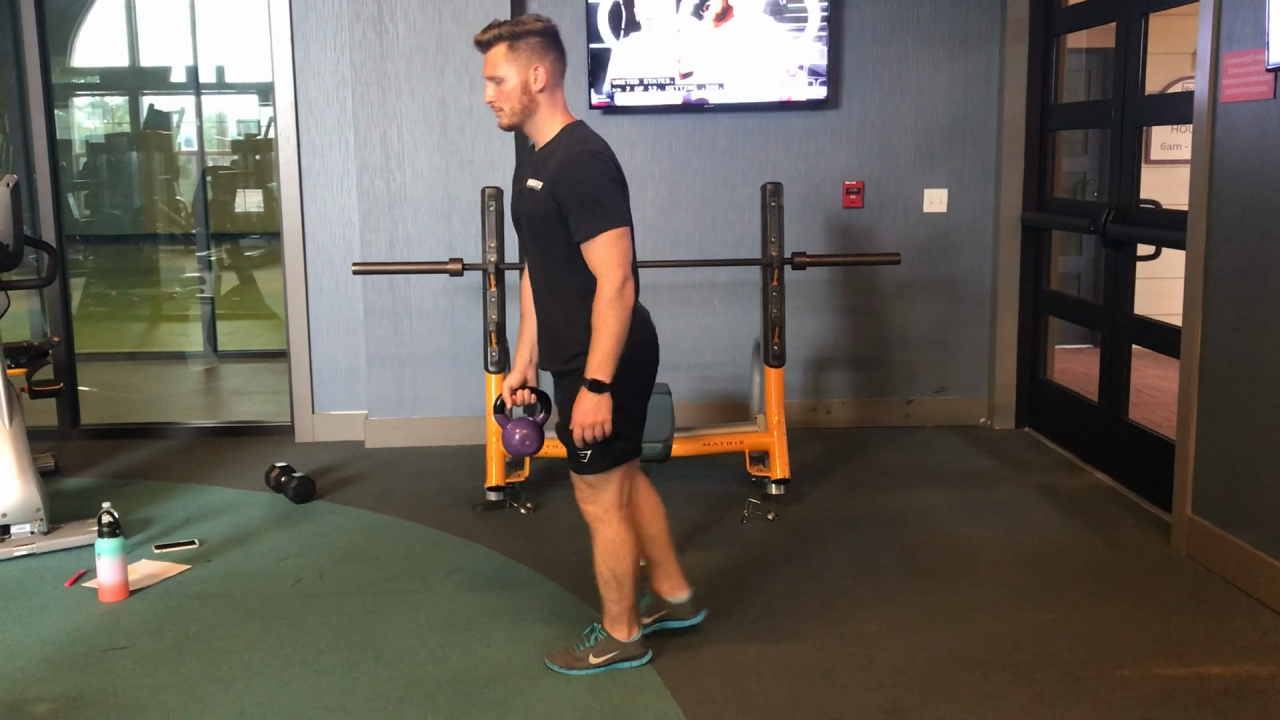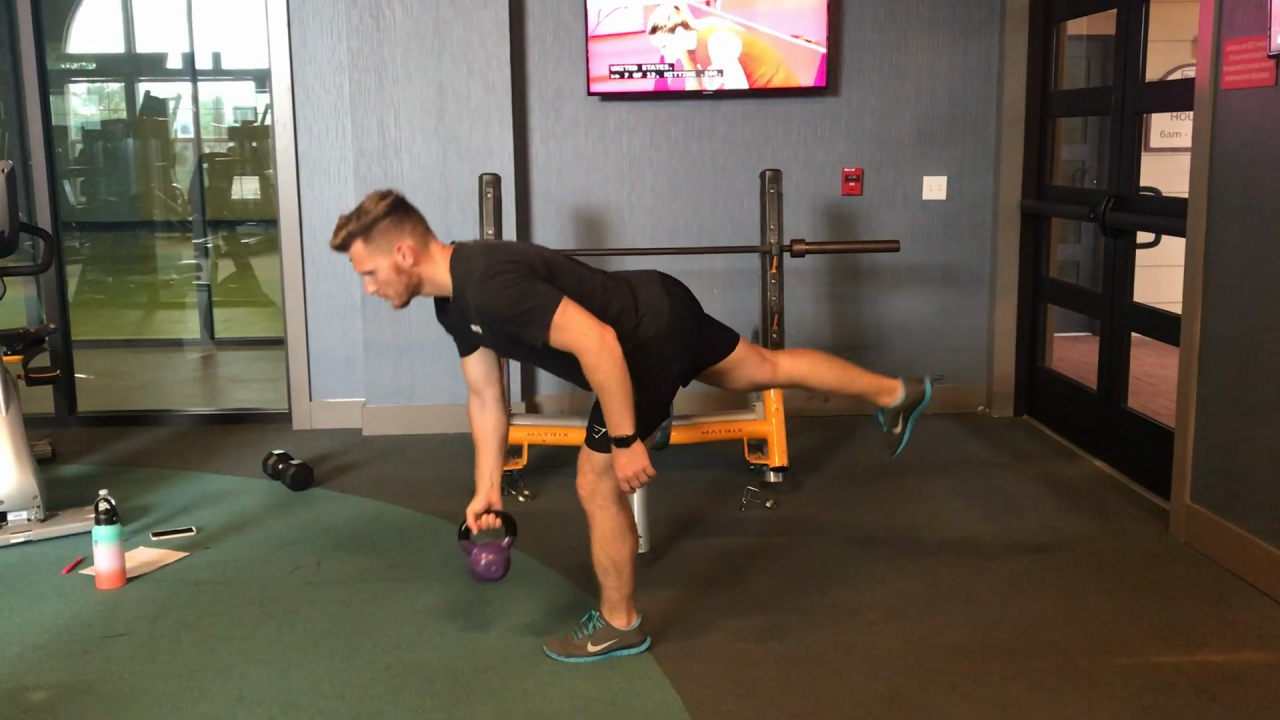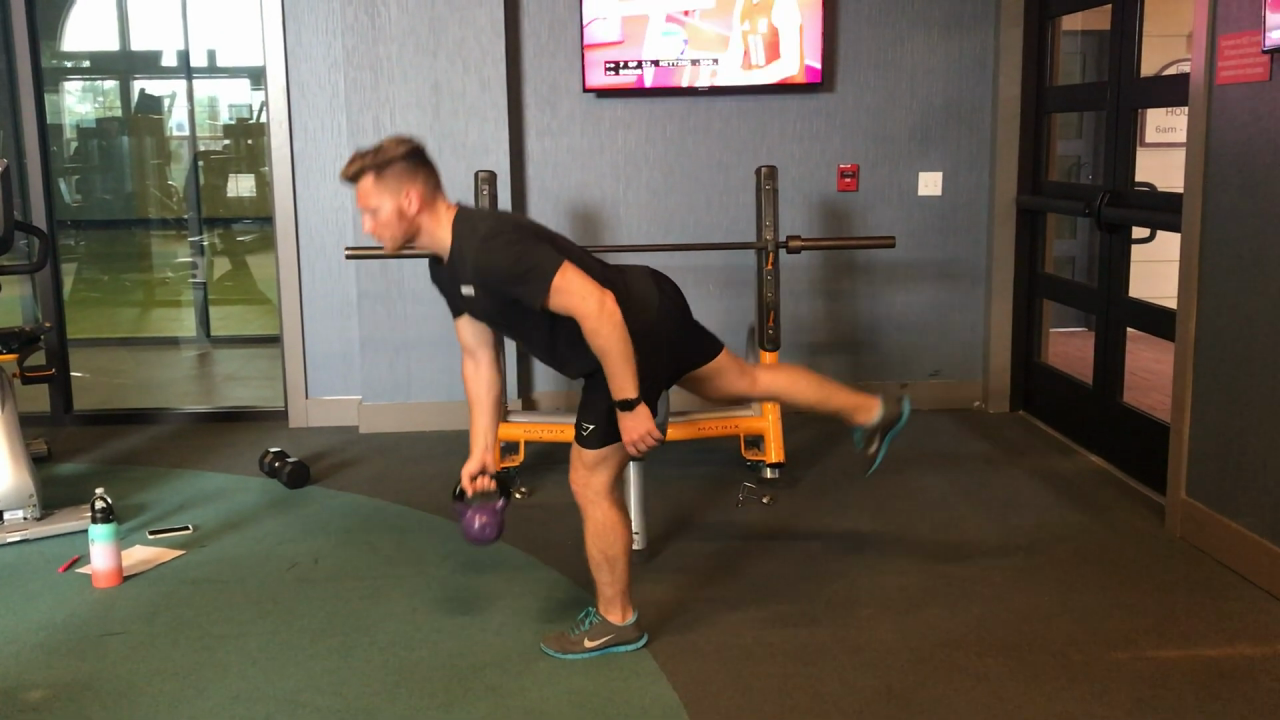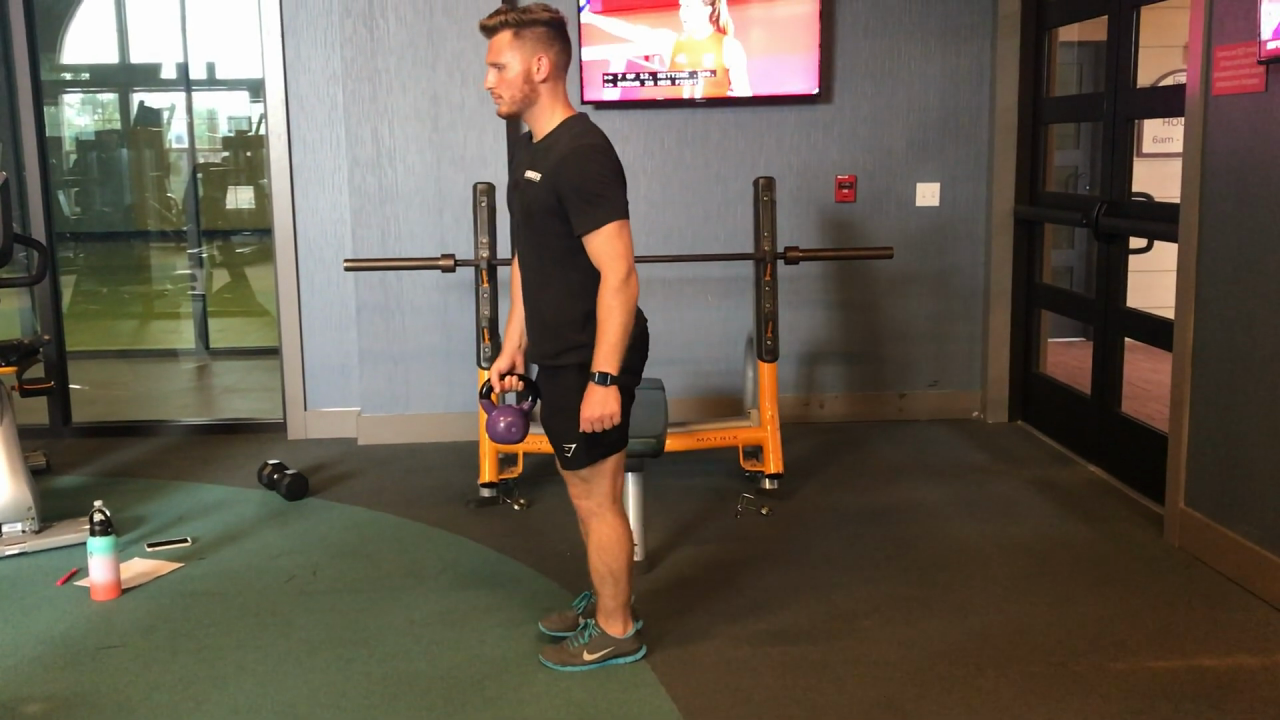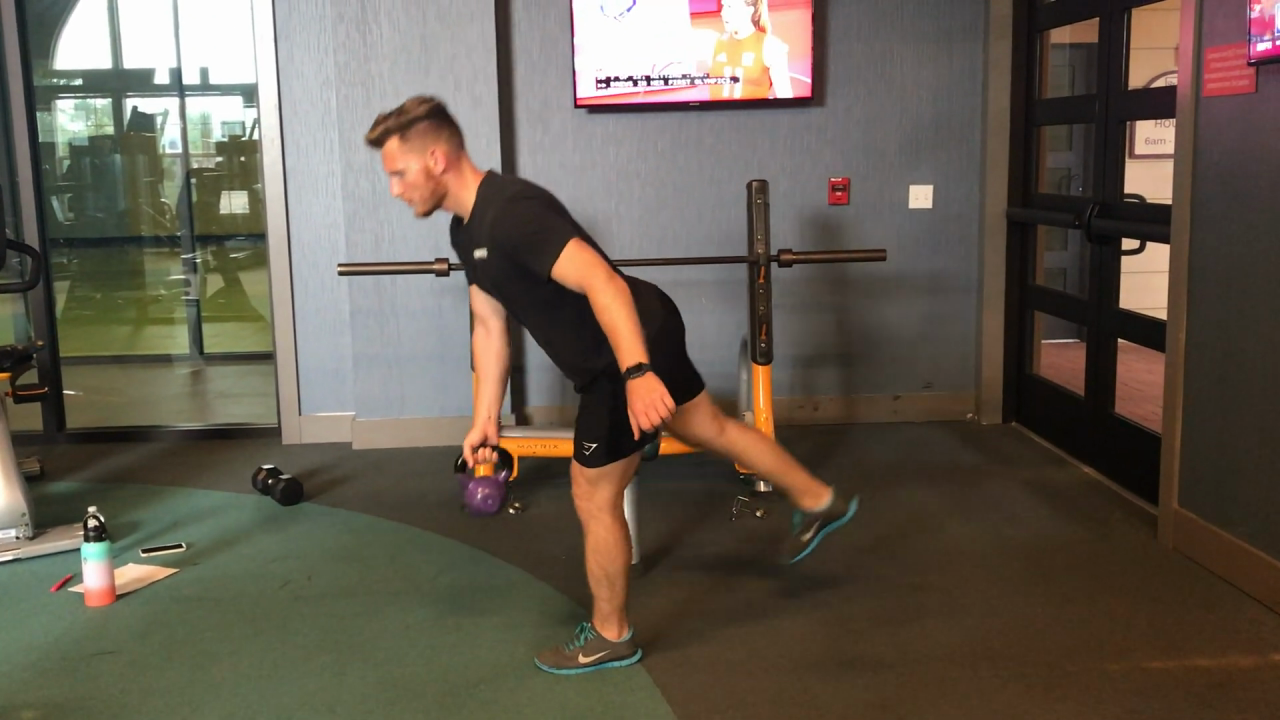
dt=1s
person 1, frame 1
left shoulder: (583, 161)
right shoulder: (535, 161)
left elbow: (616, 284)
left wrist: (596, 385)
right wrist: (525, 359)
left hip: (604, 363)
right hip: (578, 358)
left knee: (601, 499)
right knee: (622, 482)
left ankle: (620, 638)
right ankle: (672, 594)
person 1, frame 2
left shoulder: (491, 284)
right shoulder: (455, 301)
left elbow: (598, 344)
right elbow: (485, 397)
left wrist: (623, 442)
right wrist: (487, 489)
left hip: (650, 337)
right hip: (659, 311)
left knee: (598, 484)
right knee: (764, 369)
left ankle: (618, 625)
right ankle: (892, 393)
person 1, frame 3
left shoulder: (489, 248)
right shoulder: (447, 265)
left elbow: (597, 308)
right elbow: (478, 357)
left wrist: (628, 405)
right wrist: (481, 450)
left hip: (636, 324)
right hip: (647, 310)
left knee: (590, 481)
right knee: (747, 380)
left ankle: (615, 622)
right ankle: (871, 412)
person 1, frame 4
left shoulder: (582, 155)
right shoulder: (531, 149)
left elbow: (619, 275)
left wrist: (605, 379)
right wrist: (514, 345)
left hip: (589, 359)
right hip: (561, 354)
left knee: (594, 496)
right knee: (587, 488)
left ankle: (614, 632)
right ankle: (605, 600)
person 1, frame 5
left shoulder: (512, 212)
right shoulder: (467, 226)
left elbow: (604, 287)
right elbow: (489, 324)
left wrist: (636, 375)
right wrist: (485, 419)
left hip: (627, 355)
right hip: (638, 344)
left knee: (594, 496)
right knee: (708, 428)
left ankle: (610, 636)
right ankle: (819, 501)
